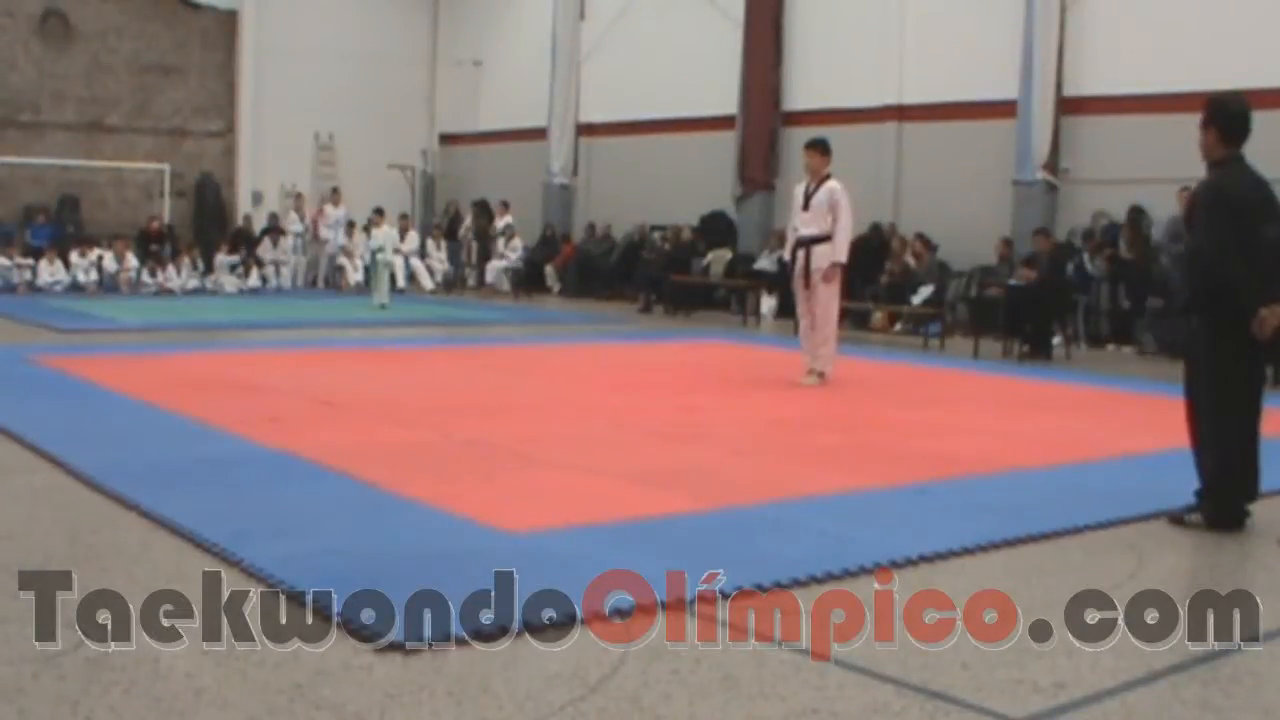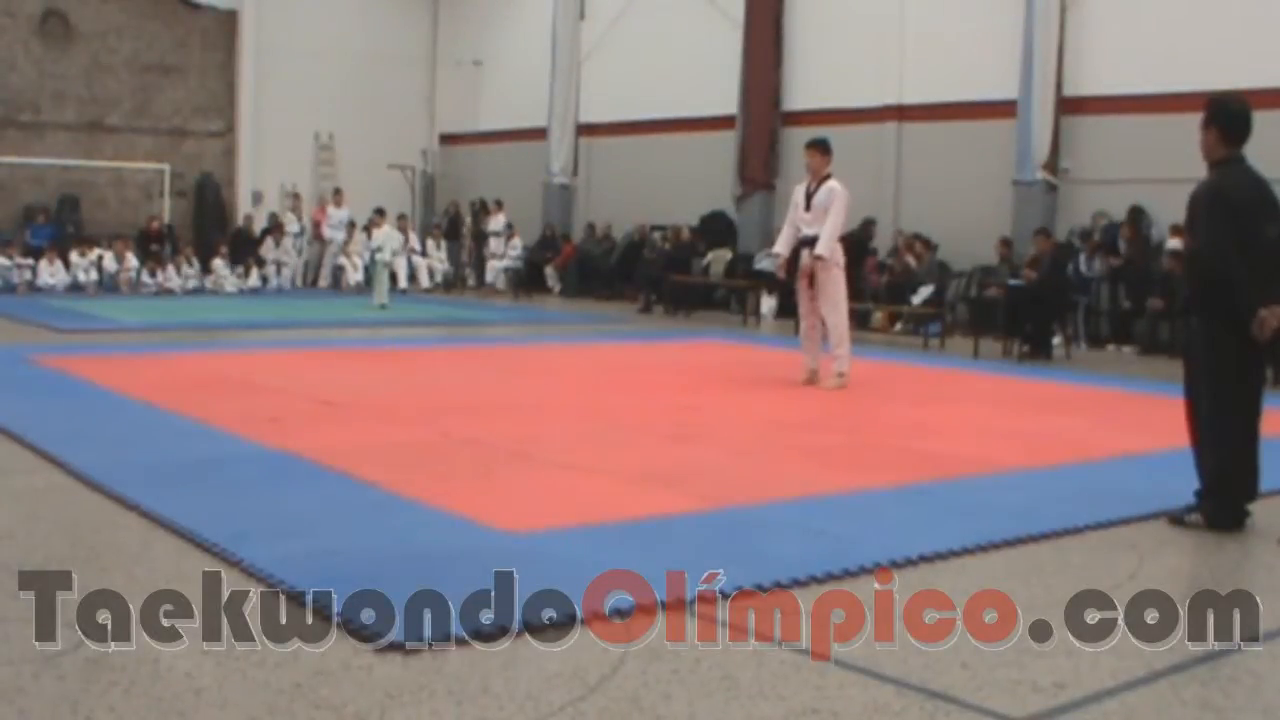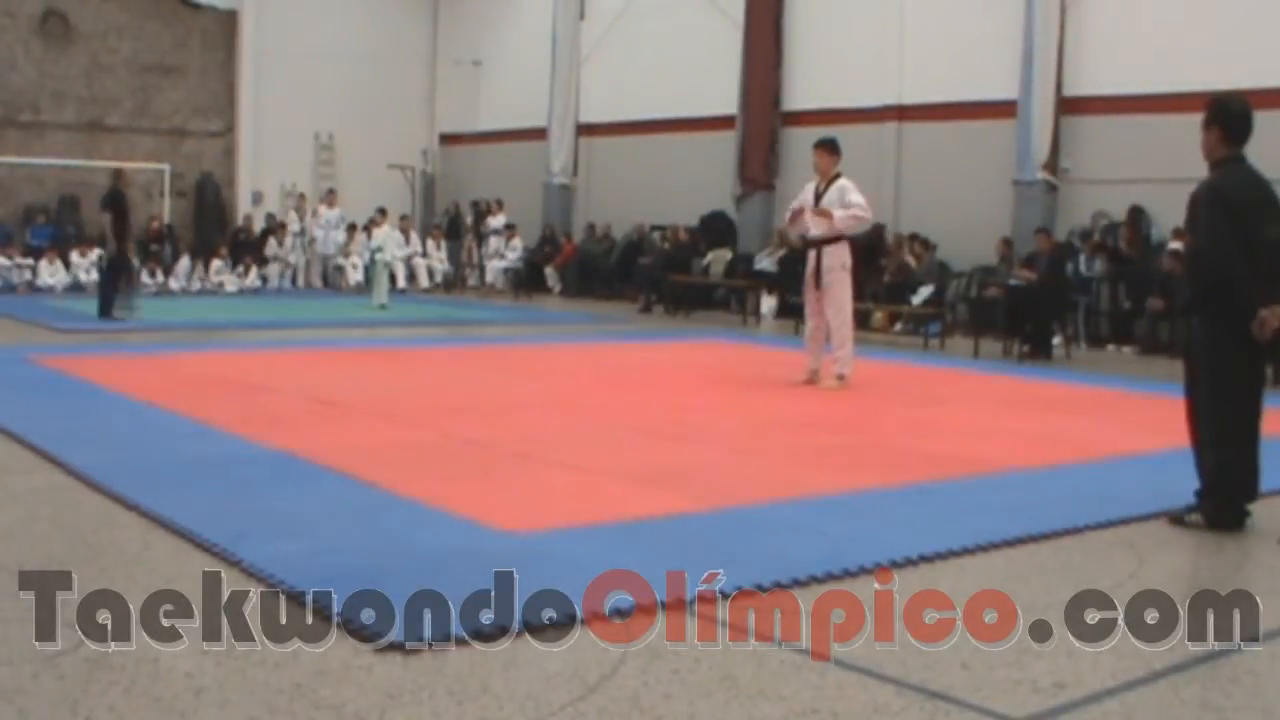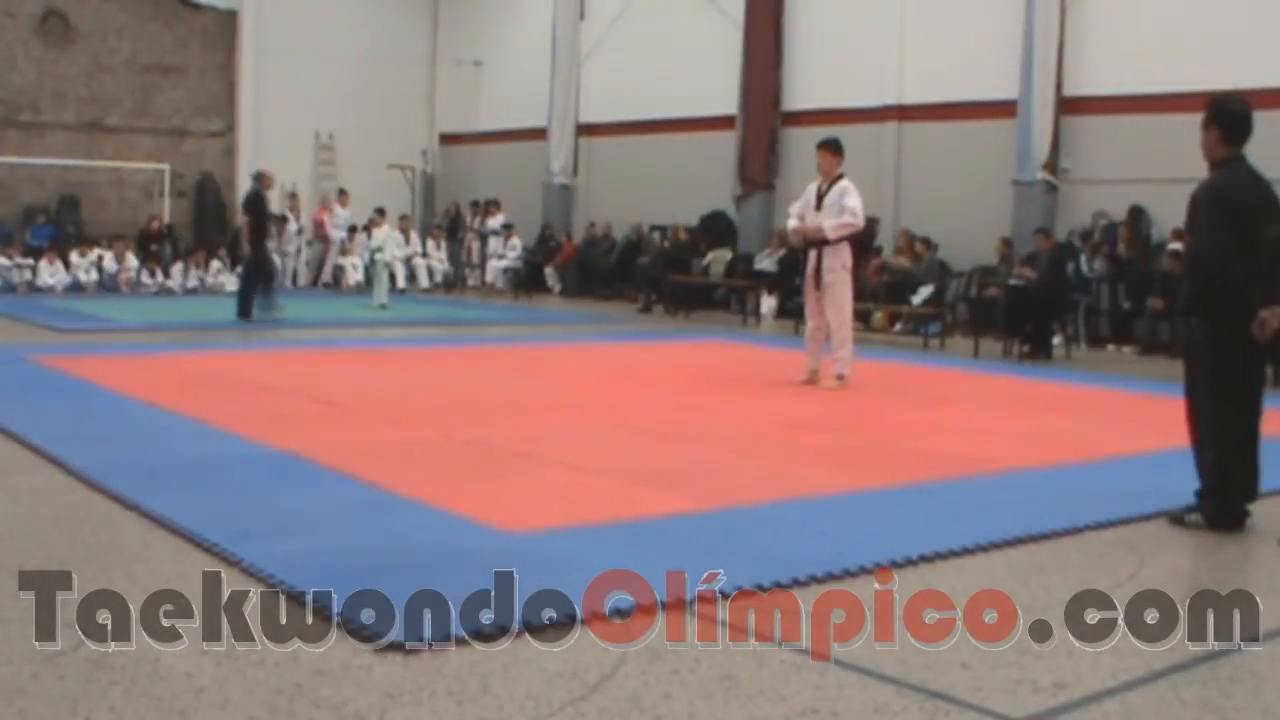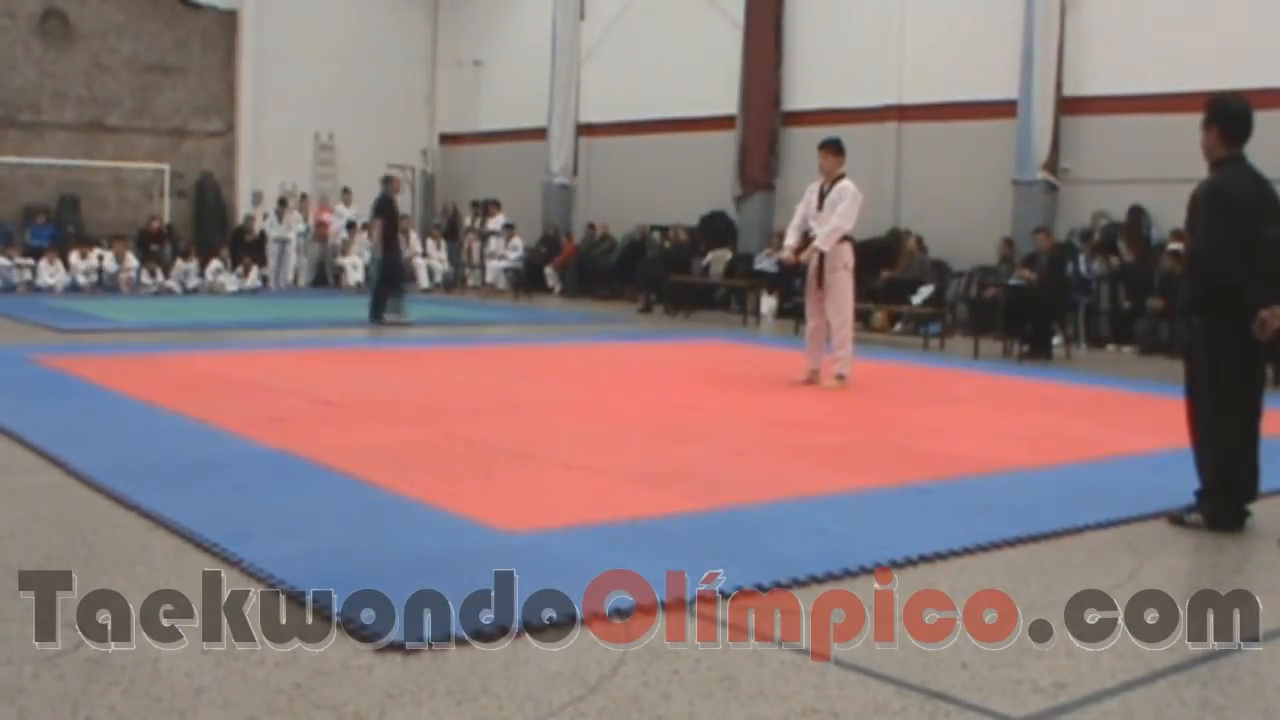
dt=1s
person 1, frame 1
left shoulder: (1211, 191)
left elbow: (1210, 261)
left hip: (1217, 316)
left knee: (1213, 411)
right knee: (1240, 408)
left ankle: (1220, 505)
right ankle: (1234, 499)
person 1, frame 2
left shoulder: (1212, 192)
left elbow: (1211, 262)
left hip: (1218, 317)
left knee: (1214, 411)
right knee: (1241, 408)
left ankle: (1219, 506)
right ankle: (1234, 499)
person 1, frame 3
left shoulder: (1212, 192)
left elbow: (1210, 262)
left hip: (1218, 316)
left knee: (1214, 410)
right knee: (1241, 407)
left ankle: (1220, 506)
right ankle: (1234, 499)
person 1, frame 4
left shoulder: (1212, 191)
left elbow: (1209, 262)
left hip: (1218, 316)
left knee: (1214, 410)
right knee: (1241, 407)
left ankle: (1220, 506)
right ankle: (1234, 499)
person 1, frame 5
left shoulder: (1212, 192)
left elbow: (1209, 262)
left hip: (1217, 316)
left knee: (1214, 411)
right knee: (1241, 407)
left ankle: (1220, 506)
right ankle: (1235, 499)
person 2, frame 1
left shoulder: (835, 190)
right shoulder: (799, 190)
left elbow: (843, 228)
left wrist: (835, 263)
right wrist: (791, 258)
left hip: (824, 256)
right hip: (802, 256)
left knee: (823, 314)
right knee: (804, 314)
left ankle: (821, 368)
right ankle: (812, 365)
person 2, frame 2
left shoulder: (835, 190)
right shoulder: (800, 191)
left elbow: (832, 227)
right elbow: (790, 225)
left wrist: (816, 258)
right wrist: (783, 255)
left hip: (827, 256)
right hip: (803, 255)
left knee: (834, 313)
right knee: (807, 315)
left ankle: (840, 371)
right ankle: (812, 368)
person 2, frame 3
left shoulder: (844, 187)
right shoulder: (809, 189)
left elbow: (863, 214)
right elbow: (797, 224)
left wrist: (833, 215)
right wrist: (794, 217)
left hip: (835, 254)
right hip: (813, 255)
left knee: (838, 314)
right knee: (813, 315)
left ankle: (841, 372)
right ankle: (813, 368)
person 2, frame 4
left shoulder: (846, 188)
right shoulder: (812, 189)
left elbow: (855, 219)
right elbow: (795, 213)
left wrist: (822, 228)
right wrist: (796, 227)
left hip: (836, 254)
right hip: (814, 255)
left knee: (838, 315)
right knee: (813, 315)
left ankle: (841, 372)
right ankle: (813, 368)
person 2, frame 5
left shoulder: (848, 190)
right shoulder: (813, 189)
left elbow: (838, 225)
right elbow: (799, 219)
left wrist: (811, 249)
right wrist: (790, 247)
left hip: (837, 255)
right hip: (815, 255)
left knee: (839, 315)
right knee: (814, 315)
left ankle: (841, 372)
right ankle: (813, 368)
